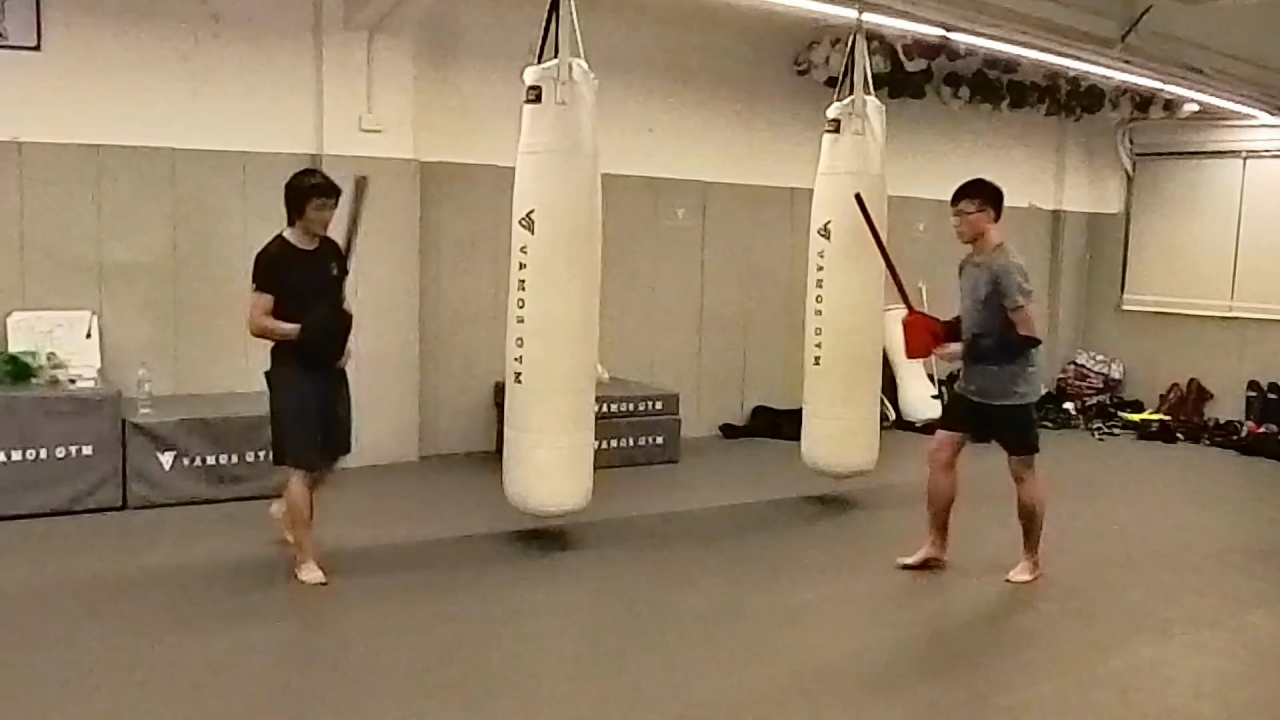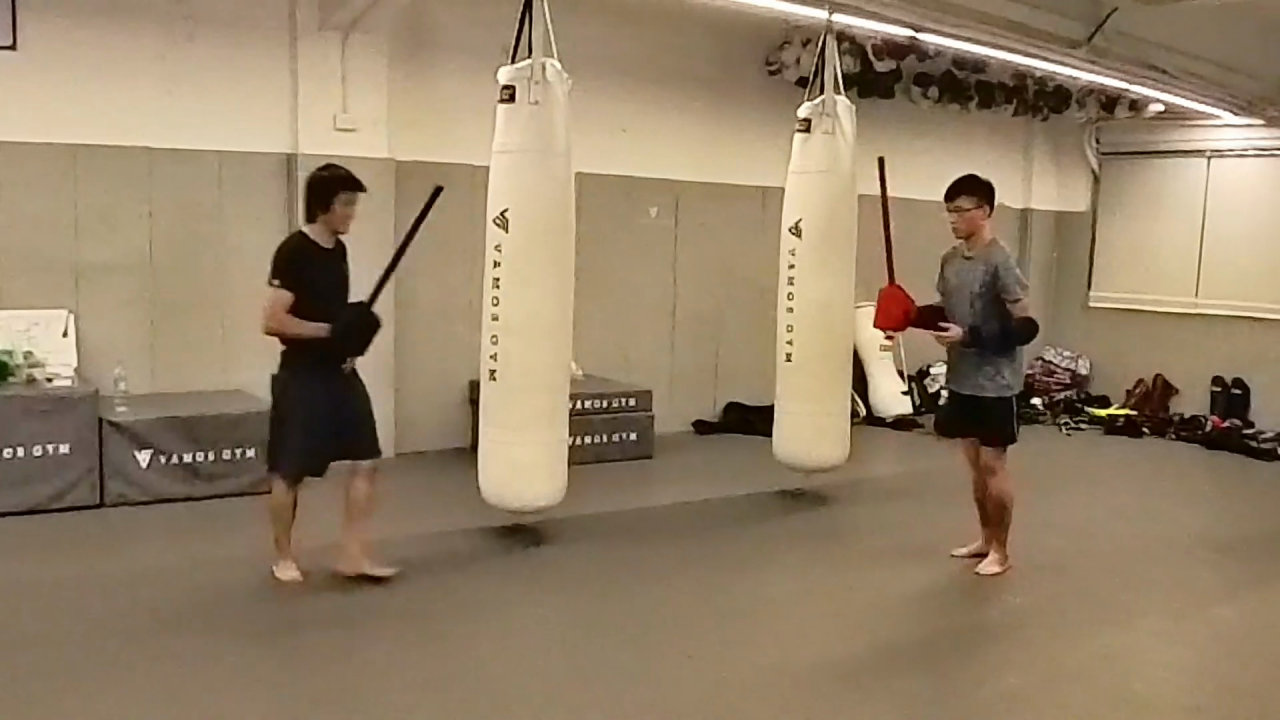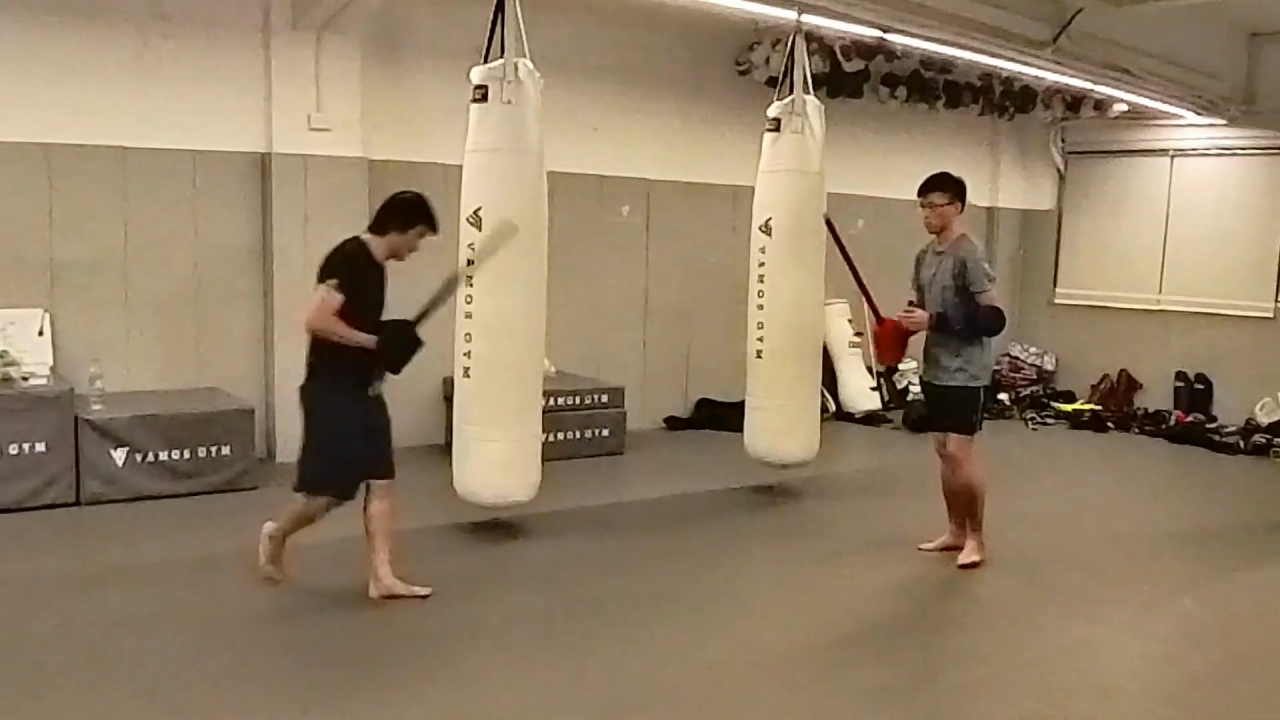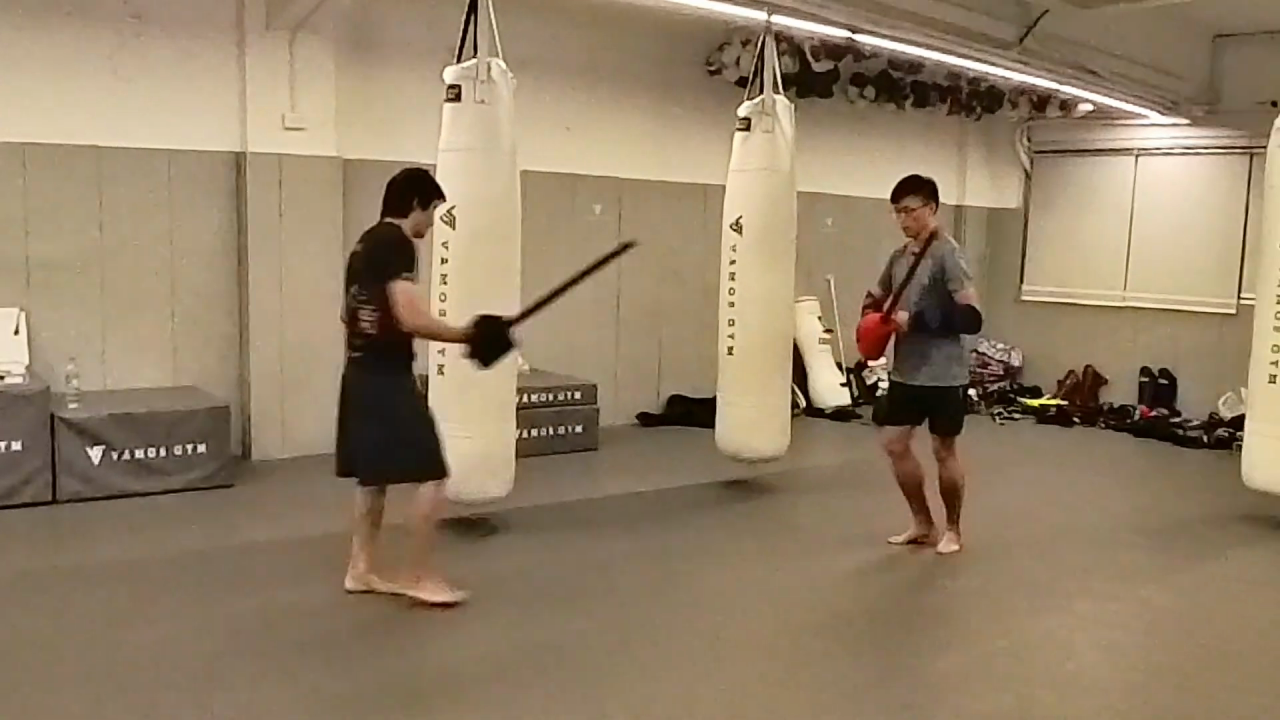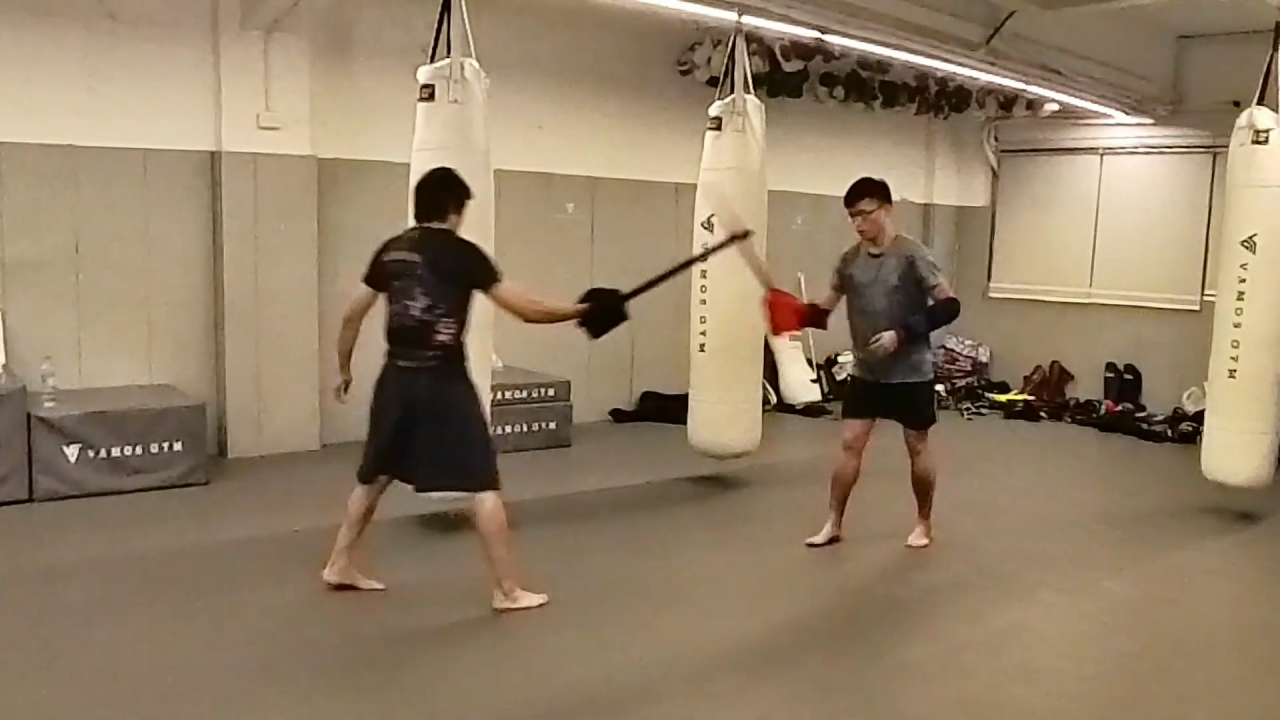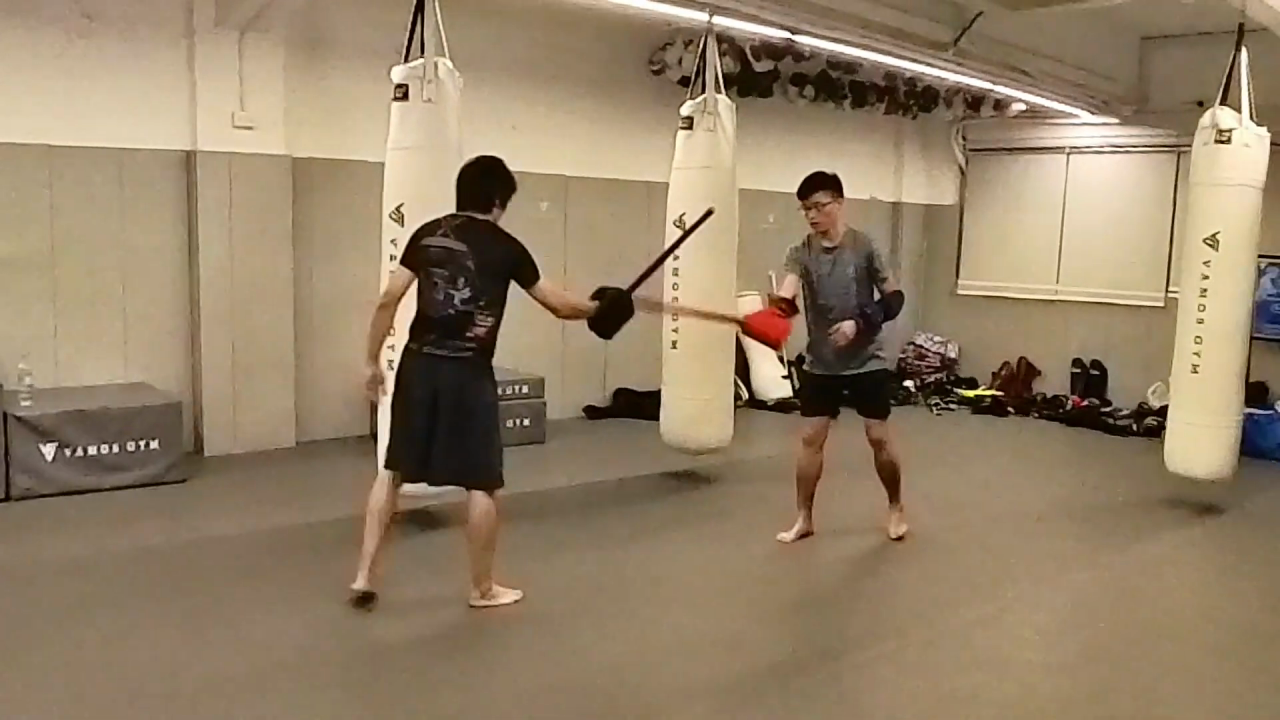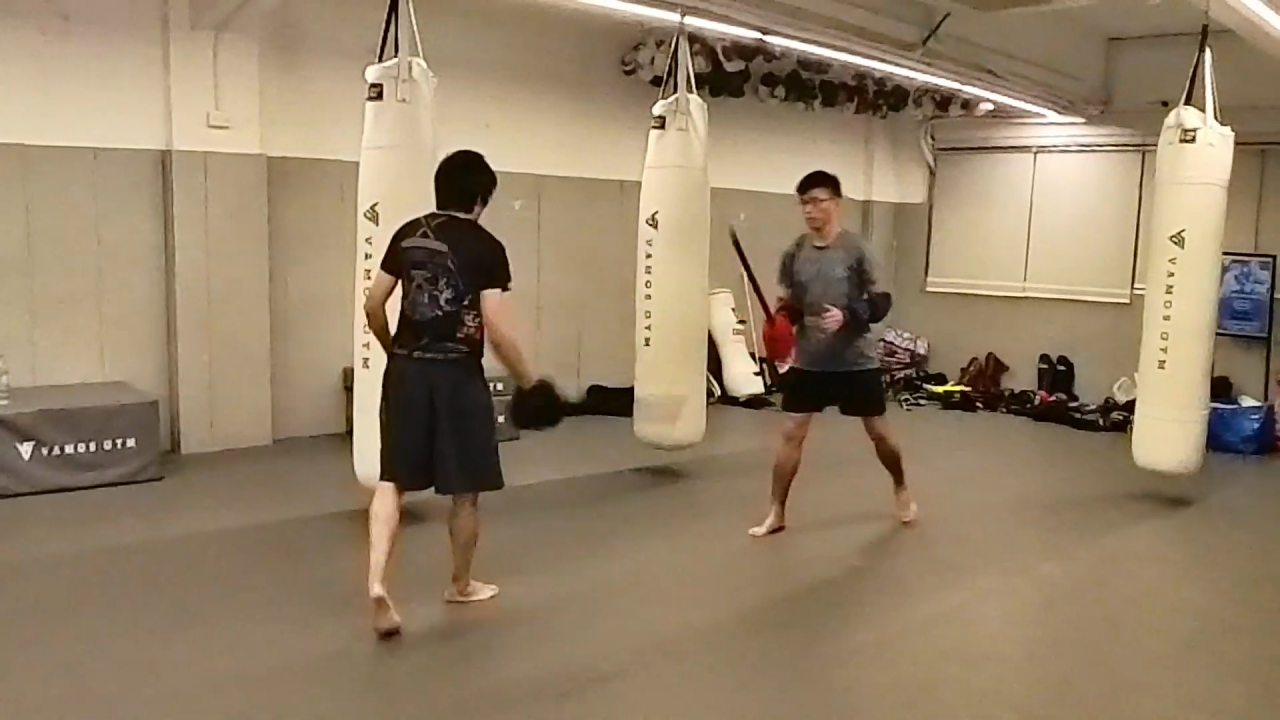
dt=0.3s
person 1, frame 1
left shoulder: (332, 250)
right shoulder: (274, 256)
right elbow: (257, 322)
left wrist: (342, 334)
right wrist: (302, 331)
left hip: (330, 368)
right hip: (293, 370)
left knee: (327, 458)
right knee: (301, 465)
left ankle: (286, 510)
right ankle: (305, 557)
person 1, frame 2
left shoulder: (337, 249)
right shoulder: (293, 252)
right elbow: (273, 321)
right wrist: (330, 331)
left hip: (339, 370)
right hip: (302, 376)
left knee: (364, 462)
right knee: (291, 473)
left ankle: (353, 554)
right ankle: (283, 555)
person 1, frame 3
left shoulder: (375, 266)
right shoulder: (348, 259)
right elbow: (317, 321)
left wrist: (384, 352)
right wrist: (374, 342)
left hip: (363, 388)
right hip: (332, 389)
left knee: (380, 483)
right knee: (328, 491)
left ankle: (382, 576)
right ankle: (275, 536)
person 1, frame 4
left shoulder: (369, 242)
right shoulder: (395, 246)
right elbow: (410, 319)
right wrist: (467, 334)
left hip: (360, 372)
right hip: (385, 375)
left knee: (373, 477)
right knee: (428, 476)
left ankle: (361, 570)
right ankle: (420, 576)
person 1, frame 5
left shoulder: (390, 252)
right shoulder: (463, 253)
left elbow: (352, 317)
right elbow: (526, 308)
left wrist: (343, 371)
right wrist: (580, 311)
left hip: (397, 379)
right hip: (443, 382)
left knee: (375, 476)
right knee: (483, 485)
left ankle: (340, 565)
right ankle: (507, 589)
person 1, frame 6
left shoulder: (428, 234)
right shoulder: (505, 247)
left elbow: (387, 300)
right elbow: (561, 304)
left wrist: (372, 361)
right wrist: (606, 305)
left hip: (418, 363)
right hip: (468, 372)
left knee: (395, 469)
right knee: (480, 484)
left ankle: (365, 572)
right ankle: (484, 587)
person 1, frame 7
left shoulder: (408, 235)
right shoulder: (486, 247)
left elbow: (373, 305)
right elbow: (498, 331)
right wrist: (526, 381)
left hip: (406, 370)
right hip: (458, 375)
left knee: (392, 480)
right knee: (466, 488)
left ankle: (376, 581)
right ankle: (461, 584)
person 2, frame 1
left shoulder: (1007, 269)
right shoulder: (968, 264)
left elbow: (1027, 338)
left wrist: (967, 351)
right wrist: (943, 332)
left hip: (1011, 391)
right hip: (972, 386)
left knee: (1022, 472)
right knee: (940, 455)
left ankle: (1031, 558)
right ankle: (936, 546)
person 2, frame 2
left shoulder: (1000, 263)
right shoulder: (950, 259)
left elbow: (1026, 327)
left wrist: (969, 336)
left hip: (995, 382)
right hip: (961, 379)
left knee: (992, 464)
right knee: (973, 461)
left ankle: (1000, 550)
right ankle: (987, 538)
person 2, frame 3
left shoulder: (969, 256)
right shoulder: (925, 256)
left elbow: (993, 318)
left wrist: (935, 322)
right wrist: (902, 326)
left hip: (965, 373)
right hip: (934, 370)
left knee: (959, 452)
right knee: (944, 452)
left ankle: (975, 538)
right ankle: (957, 531)
person 2, frame 4
left shoulder: (948, 256)
right shoulder: (898, 257)
left elbow: (971, 317)
right elbow: (875, 299)
left wrist: (916, 321)
left hip: (942, 374)
right hip: (905, 371)
left knee: (944, 453)
right knee: (895, 446)
left ankle: (953, 529)
right ankle: (922, 524)
person 2, frame 5
left shoulder: (912, 255)
right shoulder: (850, 260)
left elbow: (949, 306)
right elbow: (826, 309)
left wrist: (903, 333)
right wrist: (801, 314)
left hip: (910, 370)
right hip: (867, 370)
left knee: (917, 446)
right knee: (850, 444)
left ankle: (924, 522)
right ankle: (834, 523)
person 2, frame 6
left shoulder: (865, 247)
right shoulder: (801, 253)
left elbow: (894, 299)
right elbow: (788, 292)
left wrist: (861, 323)
right wrist: (779, 305)
left hip: (867, 361)
right hip: (820, 364)
left knee: (878, 438)
right knee: (811, 438)
left ankle: (896, 508)
right ankle: (804, 519)
person 2, frame 7
left shoulder: (856, 250)
right shoulder: (794, 254)
right elbow: (785, 305)
left wrist: (848, 316)
left hip: (856, 361)
right hip: (808, 362)
left knee: (878, 433)
right knee: (791, 434)
left ankle: (901, 490)
right ankle: (776, 513)
